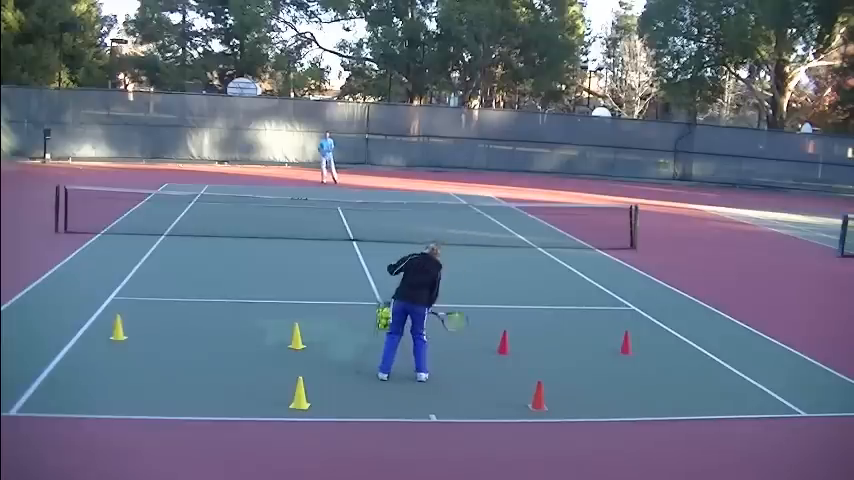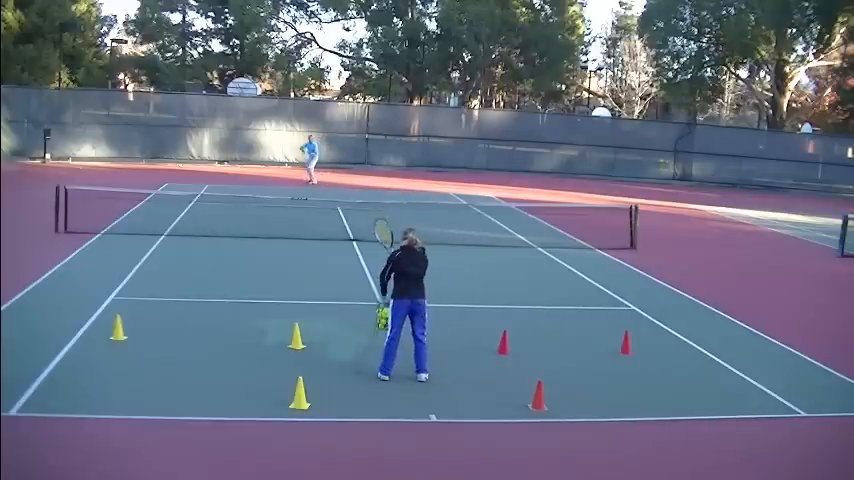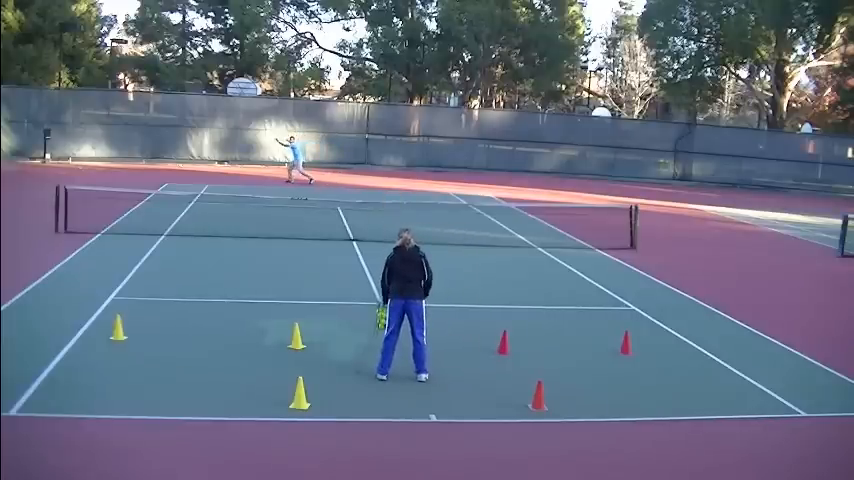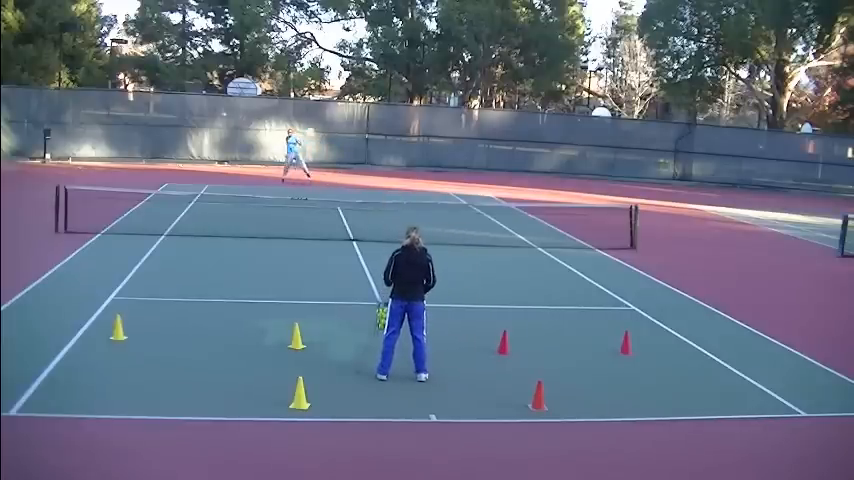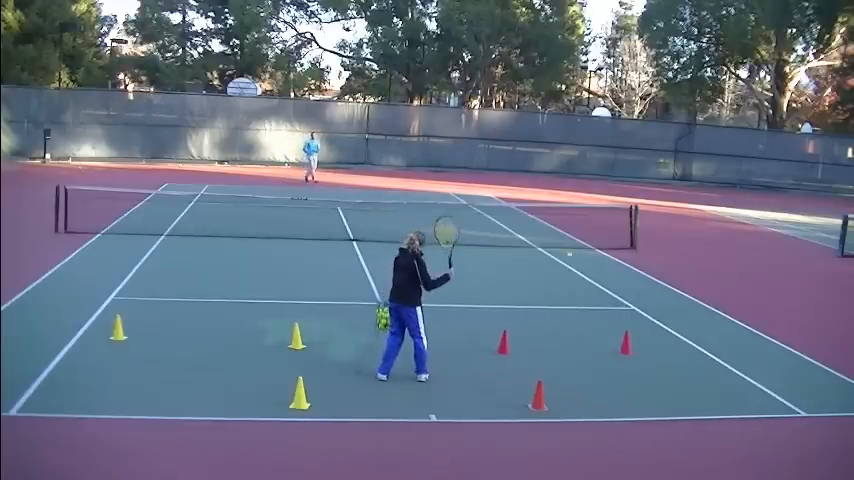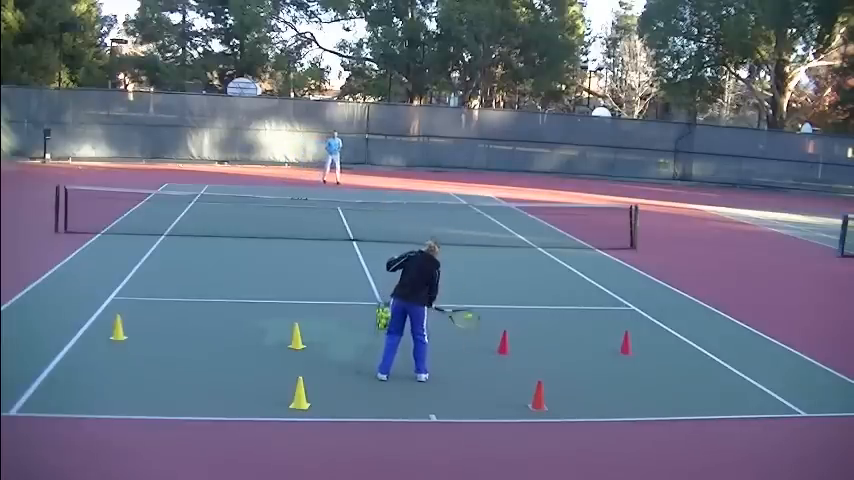
dt=0.7s
person 1, frame 1
left shoulder: (413, 258)
right shoulder: (436, 270)
left elbow: (393, 270)
right elbow: (433, 295)
left wrist: (391, 266)
right wrist: (427, 306)
left hip: (400, 301)
right hip: (418, 305)
left knee: (394, 335)
right knee: (420, 337)
left ankle: (384, 371)
right ankle: (421, 372)
person 1, frame 2
left shoulder: (396, 255)
right shoulder: (423, 257)
left elbow: (384, 276)
left wrist: (384, 291)
left hip: (400, 299)
right hip: (419, 300)
left knee: (393, 335)
right knee: (420, 336)
left ankle: (385, 372)
right ankle: (422, 372)
person 1, frame 3
left shoulder: (392, 256)
right shoulder: (420, 255)
left elbow: (385, 281)
right elbow: (428, 277)
left wrist: (385, 299)
right wrist: (425, 294)
left hip: (396, 299)
right hip: (415, 299)
left knee: (390, 335)
right knee: (419, 336)
left ankle: (382, 371)
right ankle: (421, 372)
person 1, frame 4
left shoulder: (397, 254)
right shoulder: (426, 257)
left elbow: (387, 277)
right elbow: (431, 281)
left wrist: (394, 284)
left hip: (397, 299)
right hip: (417, 301)
left knee: (390, 335)
right knee: (419, 336)
left ankle: (383, 371)
right ankle: (421, 372)
person 1, frame 5
left shoulder: (399, 257)
right shoulder: (417, 260)
right elbow: (428, 285)
right wrist: (447, 276)
left hip: (395, 302)
right hip: (410, 305)
left knee: (394, 336)
right knee: (419, 338)
left ankle: (383, 371)
right ankle: (421, 373)
person 1, frame 6
left shoulder: (412, 256)
right shoulder: (435, 269)
left elbow: (390, 267)
right elbow: (432, 294)
left wrist: (393, 260)
right wrist: (429, 305)
left hip: (399, 299)
right hip: (417, 304)
left knee: (393, 335)
right knee: (420, 337)
left ankle: (383, 371)
right ankle: (421, 372)
